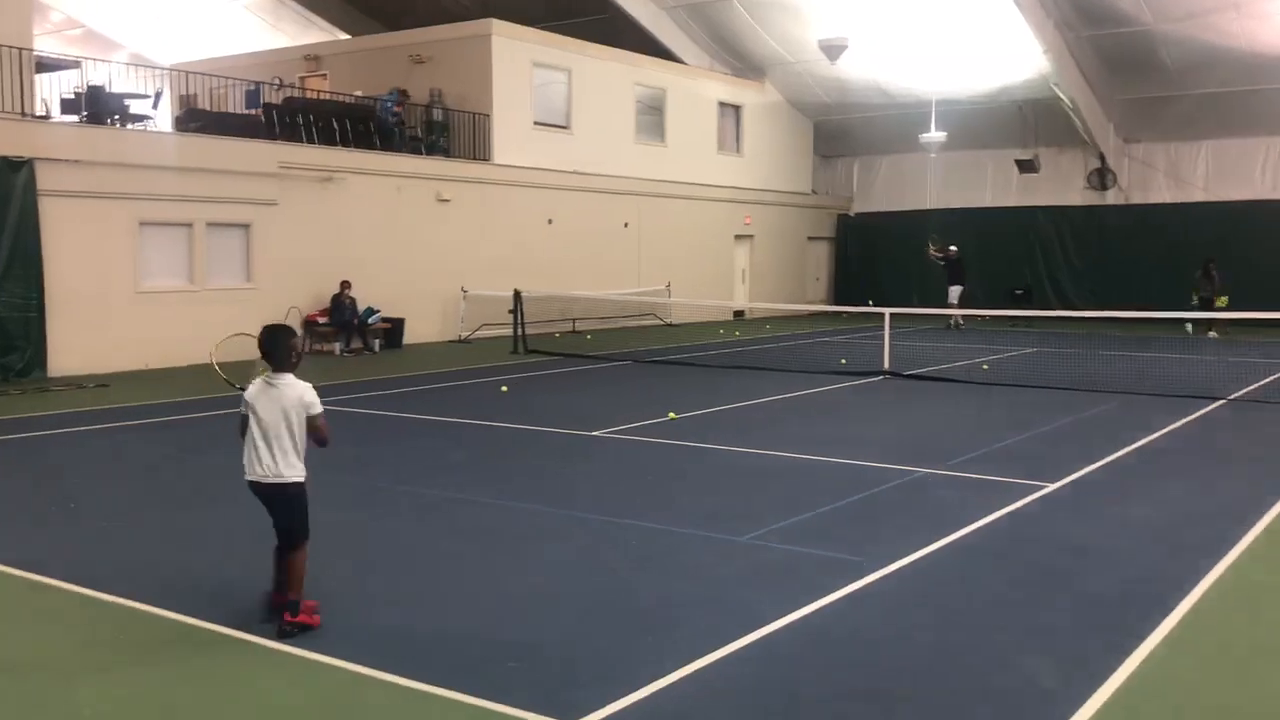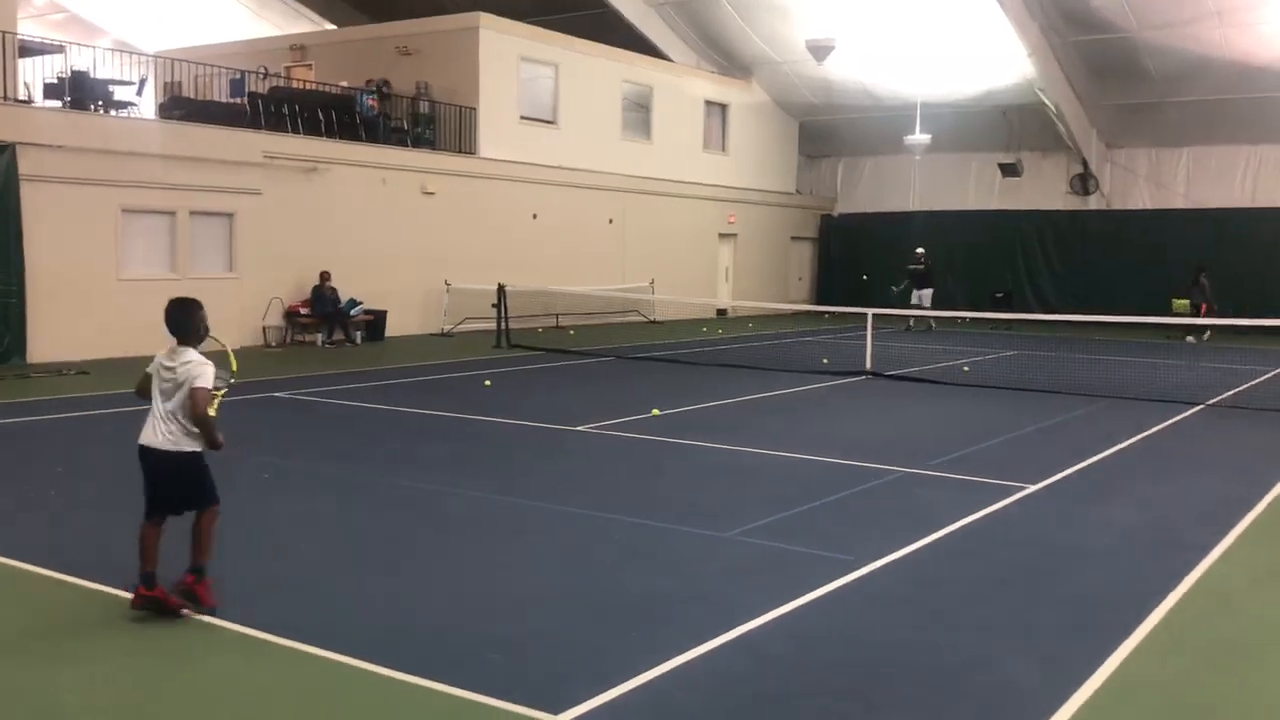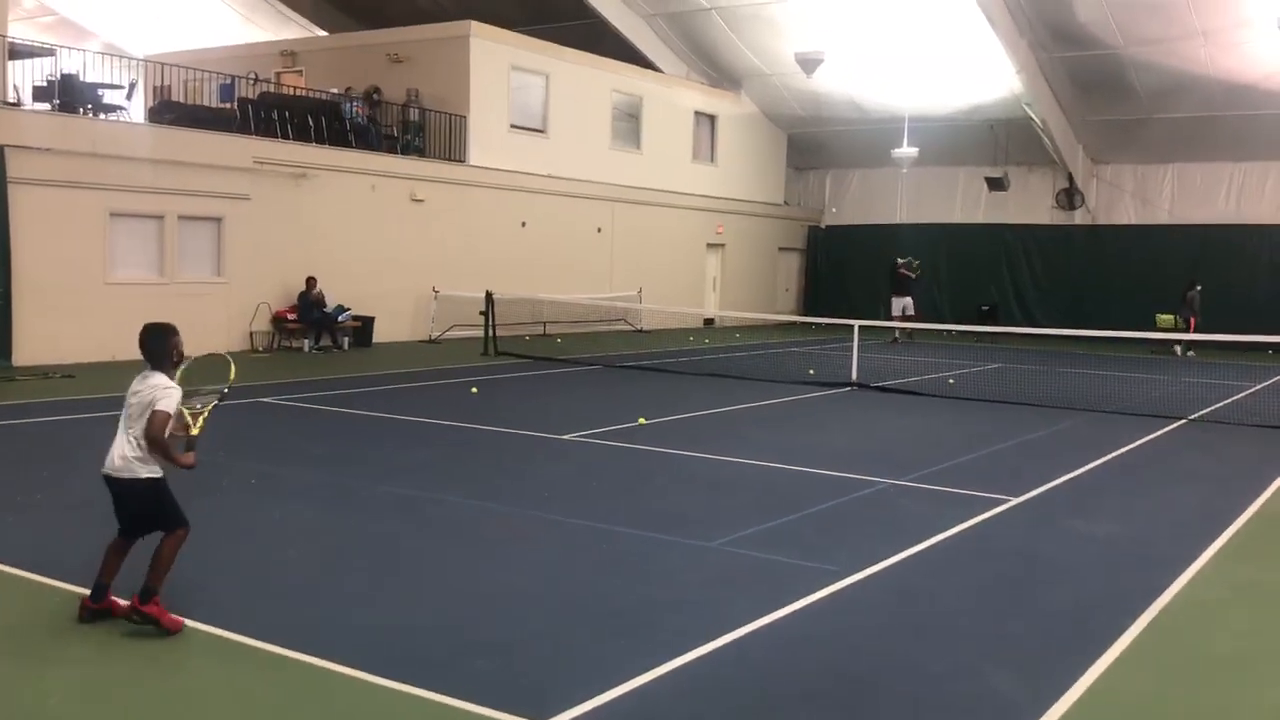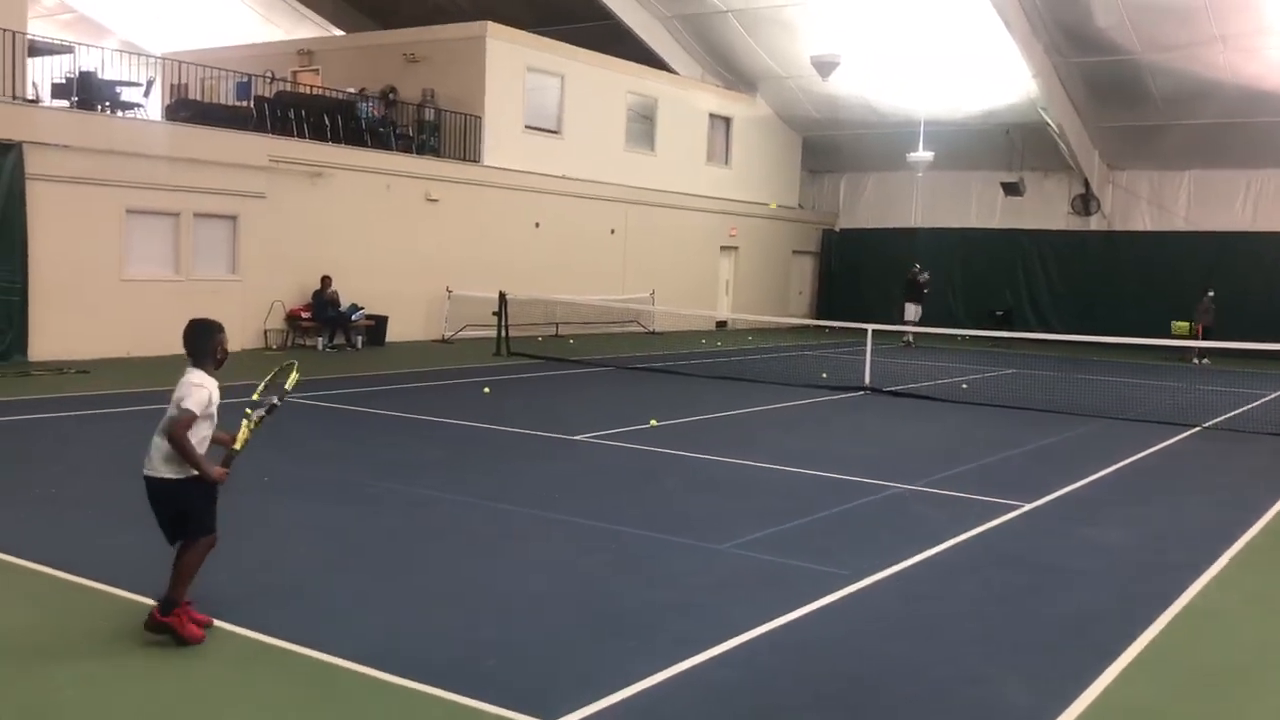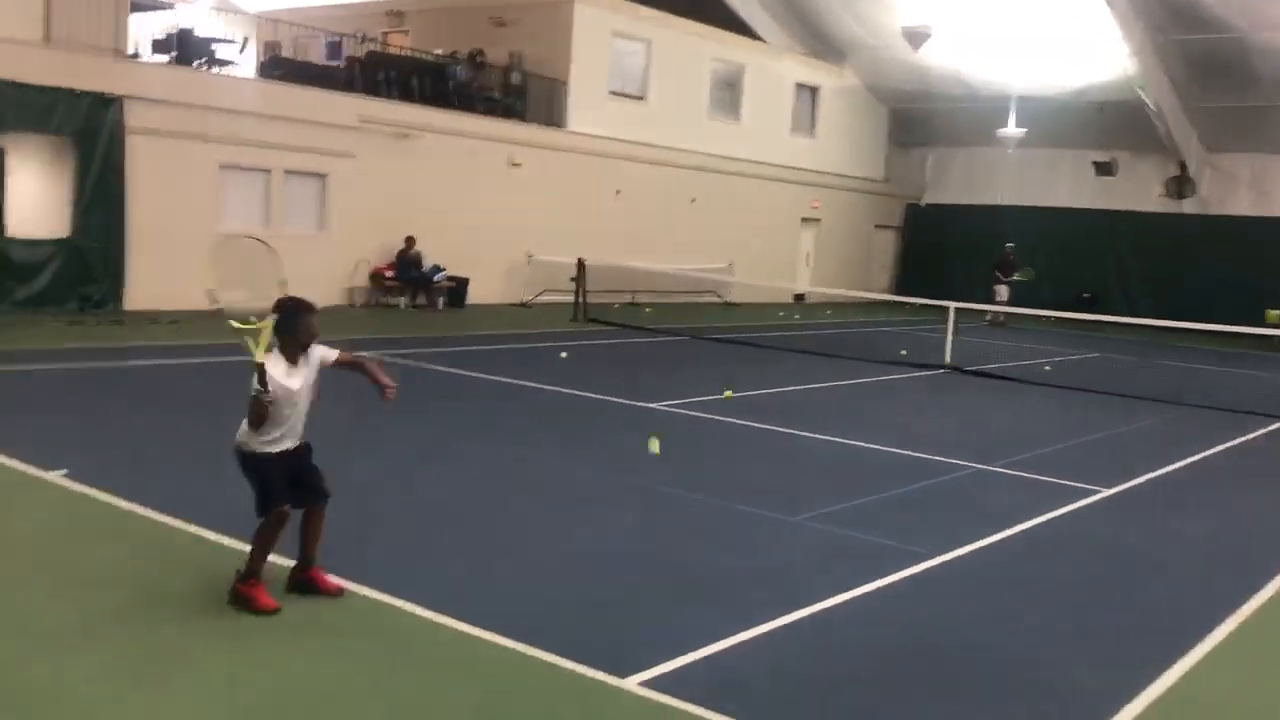
dt=0.5s
person 1, frame 1
left shoulder: (252, 390)
right shoulder: (304, 392)
left elbow: (245, 432)
right elbow: (322, 438)
left hip: (256, 476)
right hip: (287, 478)
left knee: (287, 534)
right knee: (297, 542)
left ankle: (280, 594)
right ankle: (293, 614)
person 1, frame 2
left shoulder: (163, 357)
right shoulder: (202, 366)
left elbow: (143, 391)
right elbow: (199, 410)
right wrist: (213, 437)
left hip: (150, 447)
right hip: (182, 451)
left knee: (154, 515)
right knee: (208, 506)
left ankle: (147, 588)
right ankle: (195, 579)
person 1, frame 3
left shoulder: (141, 382)
right shoulder: (169, 389)
right elbow: (153, 434)
left wrist: (173, 427)
right wrist: (179, 459)
left hip: (117, 469)
right hip: (140, 473)
left knee: (129, 533)
right knee: (177, 529)
left ankle: (98, 599)
right ankle: (147, 602)
person 1, frame 4
left shoulder: (195, 380)
right shoulder: (201, 387)
right elbow: (175, 433)
left wrist: (219, 438)
right wrist: (205, 468)
left hip: (176, 473)
right hip: (172, 476)
left knee: (194, 537)
right knee: (204, 537)
left ankle: (175, 605)
right ankle: (168, 612)
person 1, frame 5
left shoulder: (314, 354)
right shoulder: (269, 370)
left elbow: (356, 361)
right elbow: (256, 423)
left wrist: (382, 381)
right wrist: (261, 405)
left hip: (292, 446)
right hip: (259, 451)
left knee: (317, 499)
right knee: (279, 510)
left ankle: (305, 572)
right ankle: (247, 583)
